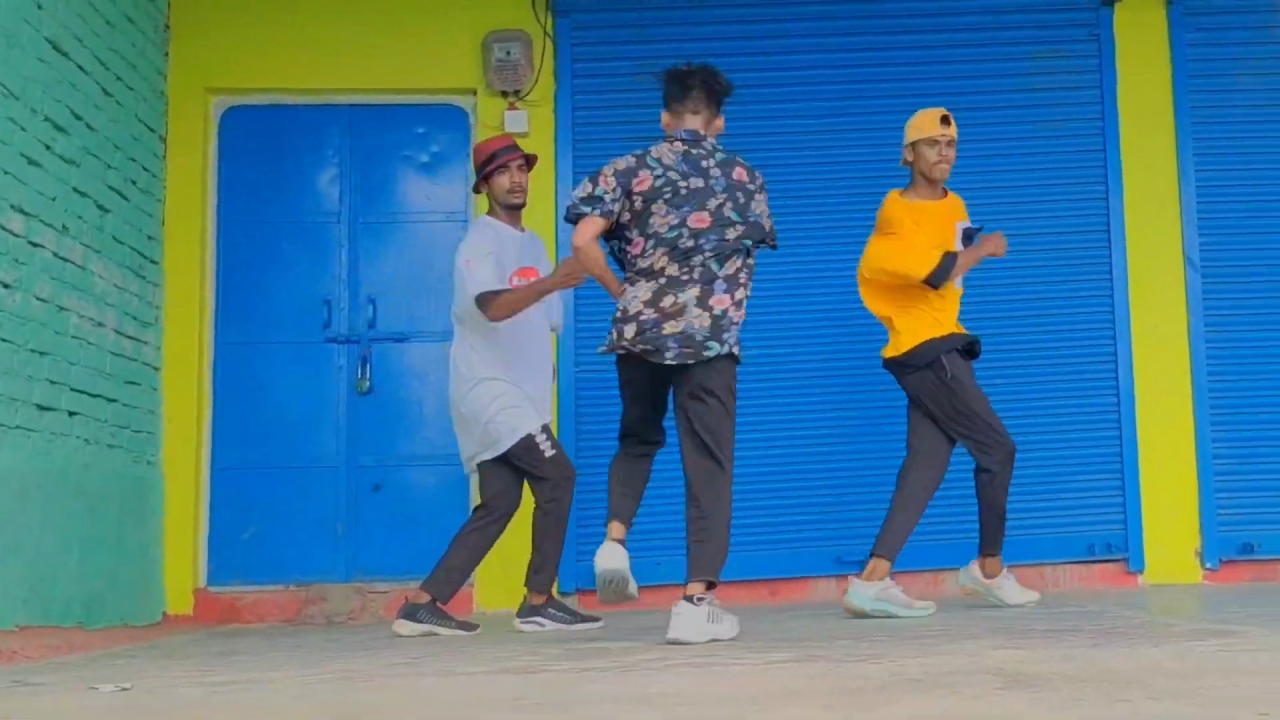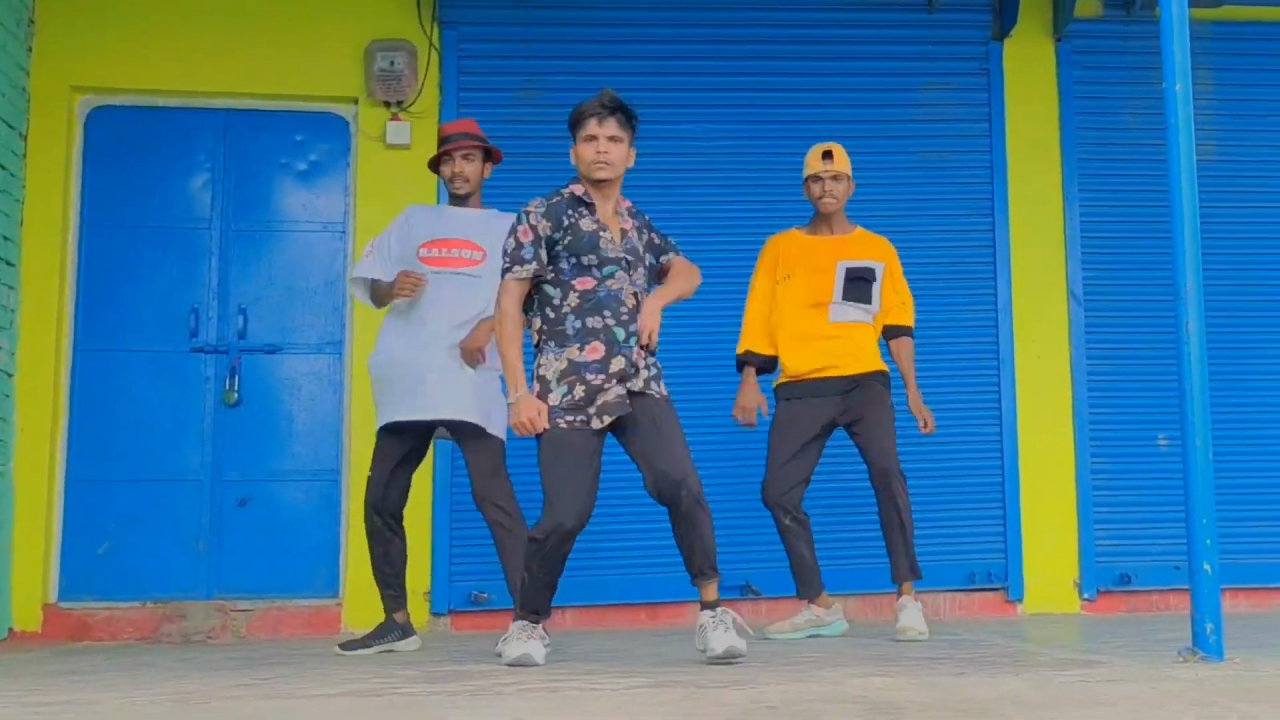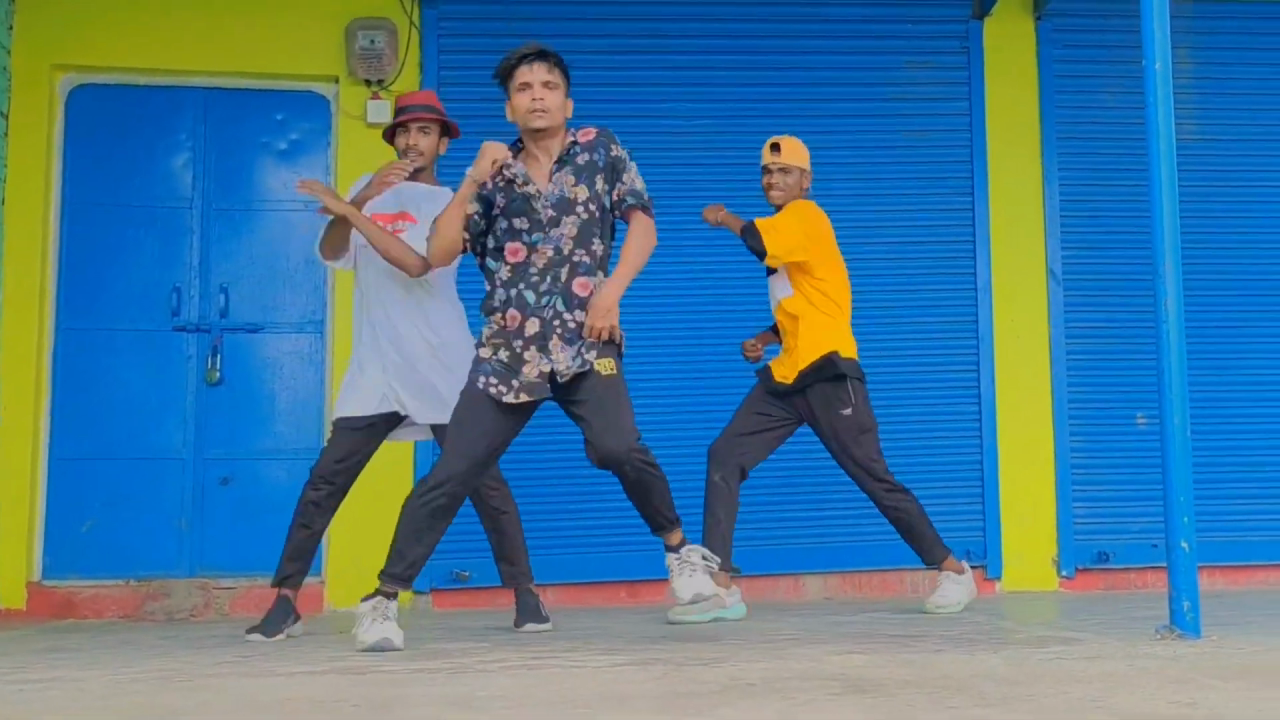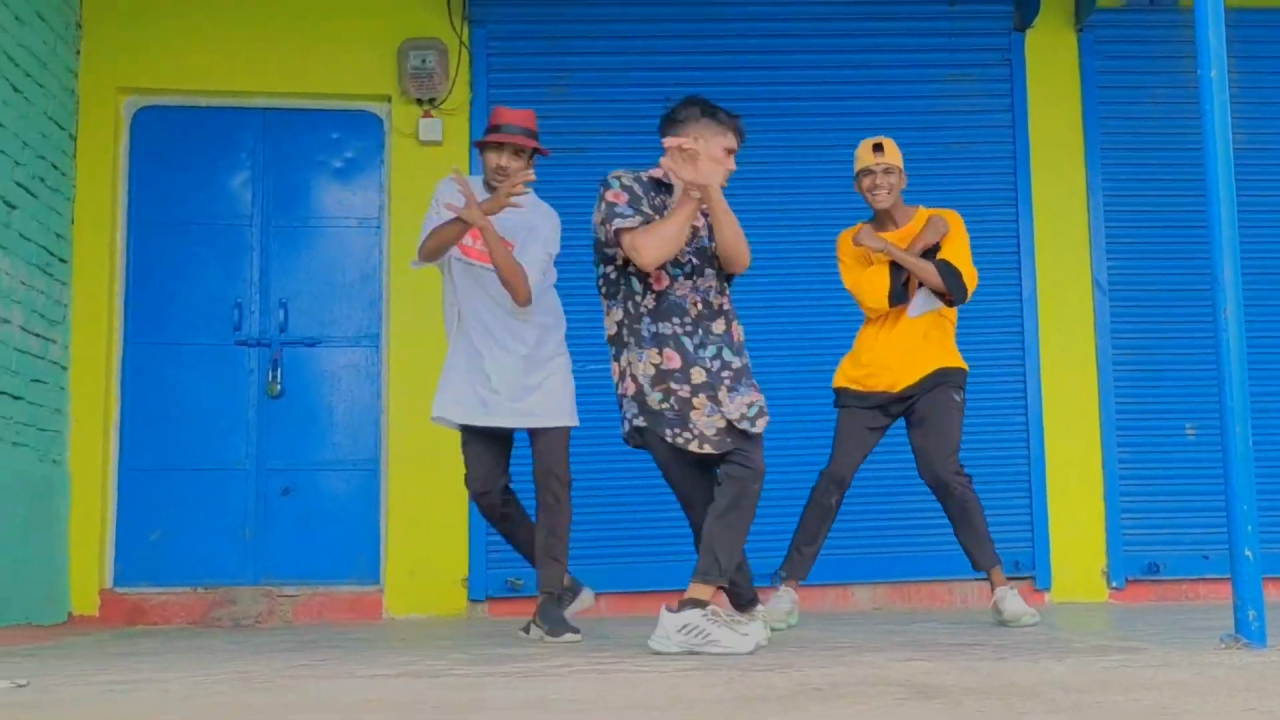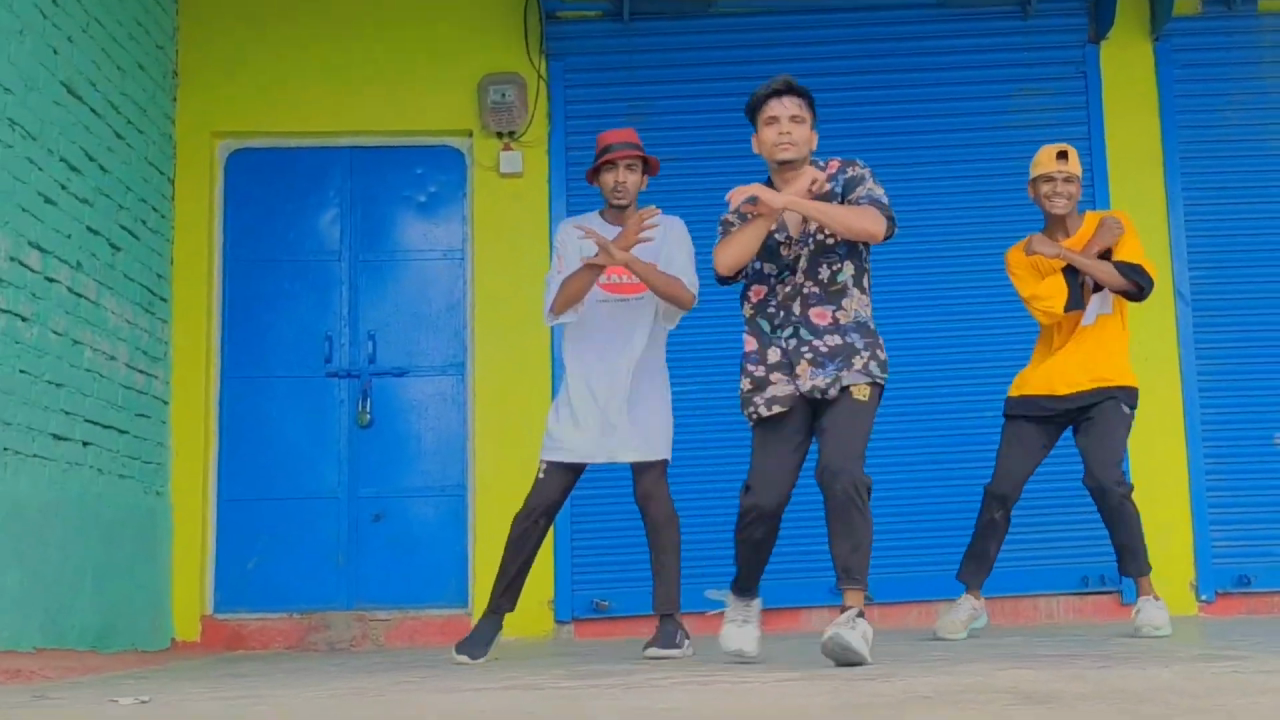
dt=0.5s
person 1, frame 1
left shoulder: (632, 167)
right shoulder: (743, 176)
left elbow: (582, 239)
right elbow: (760, 241)
left wrist: (619, 287)
left hip: (644, 334)
right hip: (712, 337)
left knee: (636, 440)
right knee: (710, 467)
left ankle: (613, 543)
right ankle: (695, 605)
person 1, frame 2
left shoulder: (636, 224)
right shoulder: (546, 214)
left elbow: (687, 271)
right elbow: (509, 302)
left wrist: (656, 301)
right wrist: (519, 390)
left hip: (637, 379)
right hip: (569, 390)
left knee: (680, 485)
right knee: (565, 517)
left ankle: (714, 612)
right ankle: (528, 623)
person 1, frame 3
left shoulder: (599, 150)
right shoulder: (494, 181)
left elbow: (642, 225)
right elbow: (438, 253)
left wrist: (616, 281)
right wrist: (474, 178)
left hip: (587, 341)
right hip: (510, 350)
left knee: (616, 448)
right knee: (449, 473)
left ankle: (677, 547)
right ankle: (384, 600)
person 1, frame 4
left shoulder: (712, 206)
right shoulder: (625, 188)
left elbow: (737, 262)
right elbow: (647, 255)
left wrist: (712, 196)
right wrist: (690, 197)
left hip: (716, 368)
right hip: (653, 376)
left knee: (746, 473)
right knee: (705, 506)
left ankle: (690, 612)
right ankle: (743, 609)
person 1, frame 5
left shoulder: (848, 179)
right shoulder: (742, 209)
left elbow: (874, 227)
right elbow: (725, 262)
left wrist: (785, 199)
right wrist: (768, 207)
left hip: (844, 348)
right hip: (776, 362)
left knee: (844, 468)
right knee: (765, 493)
left ankle: (850, 612)
right ankle: (742, 598)
person 2, frame 1
left shoulder: (535, 245)
right shoulder: (480, 238)
left elbow: (547, 319)
right elbow: (490, 307)
left wrist: (546, 375)
right wrist: (556, 281)
left hip: (518, 393)
right hip: (488, 391)
left knee: (498, 503)
right knee: (557, 476)
left ankle: (422, 604)
right ankle: (540, 601)
person 2, frame 2
left shoulder: (507, 227)
right shoulder: (411, 220)
right elbow: (369, 285)
left wrist: (487, 326)
right wrist: (392, 288)
left hip: (470, 381)
right hip: (408, 383)
left knee: (492, 493)
right knee: (381, 502)
right ankle: (396, 620)
person 2, frame 3
left shoulder: (447, 202)
right shoulder: (371, 193)
left elbow: (418, 265)
right elbow: (333, 255)
left wrist: (350, 212)
right wrist: (357, 199)
left hip: (442, 366)
right hip: (374, 372)
left knee: (481, 477)
right knee: (326, 478)
left ankle: (523, 589)
right ankle: (285, 600)
person 2, frame 4
left shoulder: (541, 219)
right shoulder: (453, 194)
left elbow: (523, 295)
right elbow: (427, 253)
left wrist: (481, 224)
right wrist: (471, 214)
left hip: (539, 367)
right hip: (476, 371)
left knee: (552, 476)
right knee: (486, 487)
left ankle: (550, 603)
right ankle: (560, 582)
person 2, frame 5
left shoulder: (670, 230)
right shoulder: (569, 231)
left elbow: (687, 300)
right elbow: (559, 307)
left wrist: (629, 259)
right wrist: (601, 256)
left hip: (642, 389)
right hip: (583, 390)
left knee: (654, 498)
right knee: (542, 502)
left ankle: (669, 621)
right ankle: (493, 617)
person 3, frame 1
left shoulder: (951, 205)
right shoulder: (900, 210)
right elbow: (932, 270)
right wrist: (981, 248)
left hip: (930, 350)
right hip: (926, 348)
left knee: (924, 464)
right knee: (996, 453)
left ankle: (872, 580)
right ankle: (988, 568)
person 3, frame 2
left shoulder: (879, 250)
right shoulder: (780, 249)
left elbow: (897, 327)
right elbow: (760, 322)
left wrist: (914, 394)
right wrist: (748, 381)
left hip: (864, 382)
right hip: (802, 390)
left knee: (886, 472)
right knee: (778, 493)
left ankle: (907, 596)
right ankle: (819, 608)
person 3, frame 3
left shoulder: (807, 215)
right shoulder: (779, 231)
left elbow: (761, 242)
left wrist: (725, 220)
right wrist: (761, 338)
left hip: (827, 372)
right hip: (787, 377)
left knee: (874, 478)
right knee: (724, 457)
left ankle: (952, 570)
right ankle: (722, 589)
person 3, frame 4
left shoulder: (945, 224)
right shoulder: (852, 243)
left elbow: (955, 289)
right elbow: (881, 300)
left wrist: (892, 250)
right wrist: (918, 246)
left hip: (933, 373)
right hip: (869, 380)
left knee: (943, 472)
right knee: (834, 478)
left ankle: (1001, 588)
right ankle: (787, 587)
person 3, frame 5
left shoulder: (1112, 225)
right shoulder: (1020, 254)
left elbow: (1138, 284)
right elbow: (1061, 305)
left wrist: (1073, 254)
right wrist: (1091, 248)
left hip: (1105, 384)
right hip: (1041, 388)
left knee: (1104, 481)
right knee: (1000, 492)
left ankle: (1145, 593)
right ankle: (971, 597)
